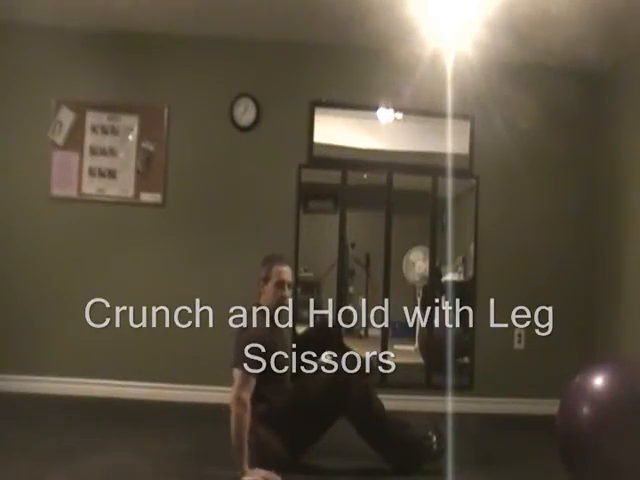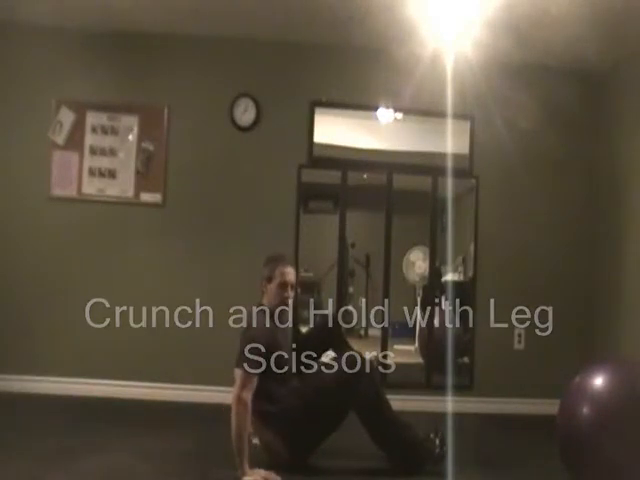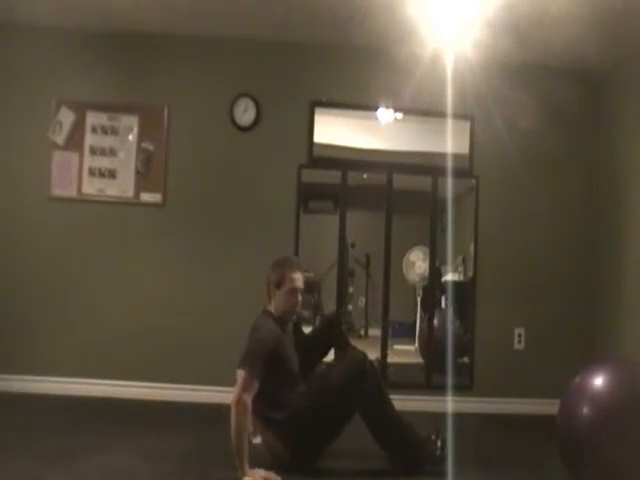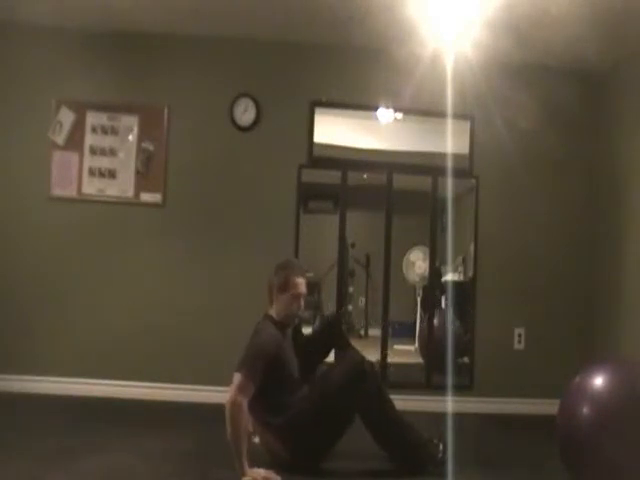
dt=0.3s
person 1, frame 1
left shoulder: (274, 321)
right shoulder: (255, 332)
right elbow: (239, 398)
left hip: (284, 419)
right hip: (274, 439)
right knee: (346, 379)
right ankle: (409, 450)
person 1, frame 2
left shoulder: (281, 318)
right shoulder: (258, 331)
right elbow: (241, 398)
left hip: (291, 414)
right hip: (284, 436)
right knee: (355, 371)
right ankle: (412, 452)
person 1, frame 3
left shoulder: (283, 324)
right shoulder: (265, 334)
right elbow: (240, 399)
left hip: (295, 423)
right hip: (292, 442)
right knee: (358, 368)
right ankle: (414, 454)
person 1, frame 4
left shoulder: (282, 328)
right shoulder: (266, 338)
right elbow: (235, 401)
left hip: (297, 426)
right hip: (295, 442)
right knee: (358, 370)
right ankle: (416, 455)
